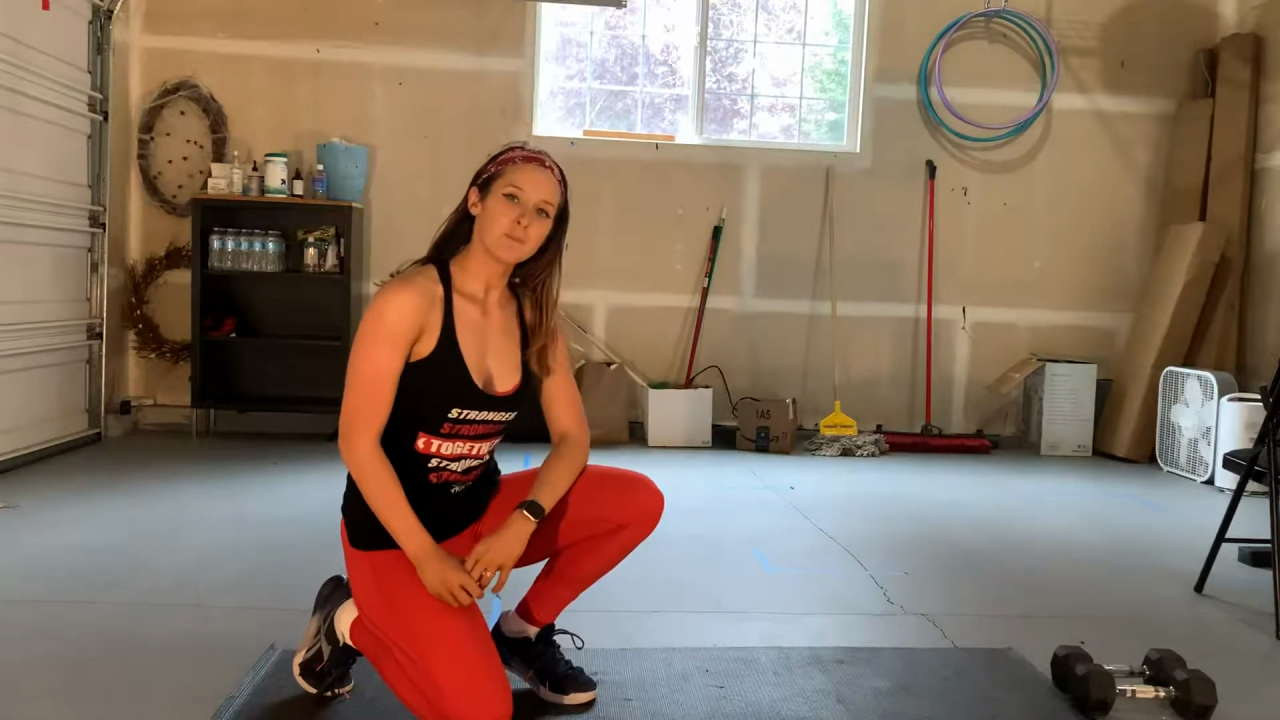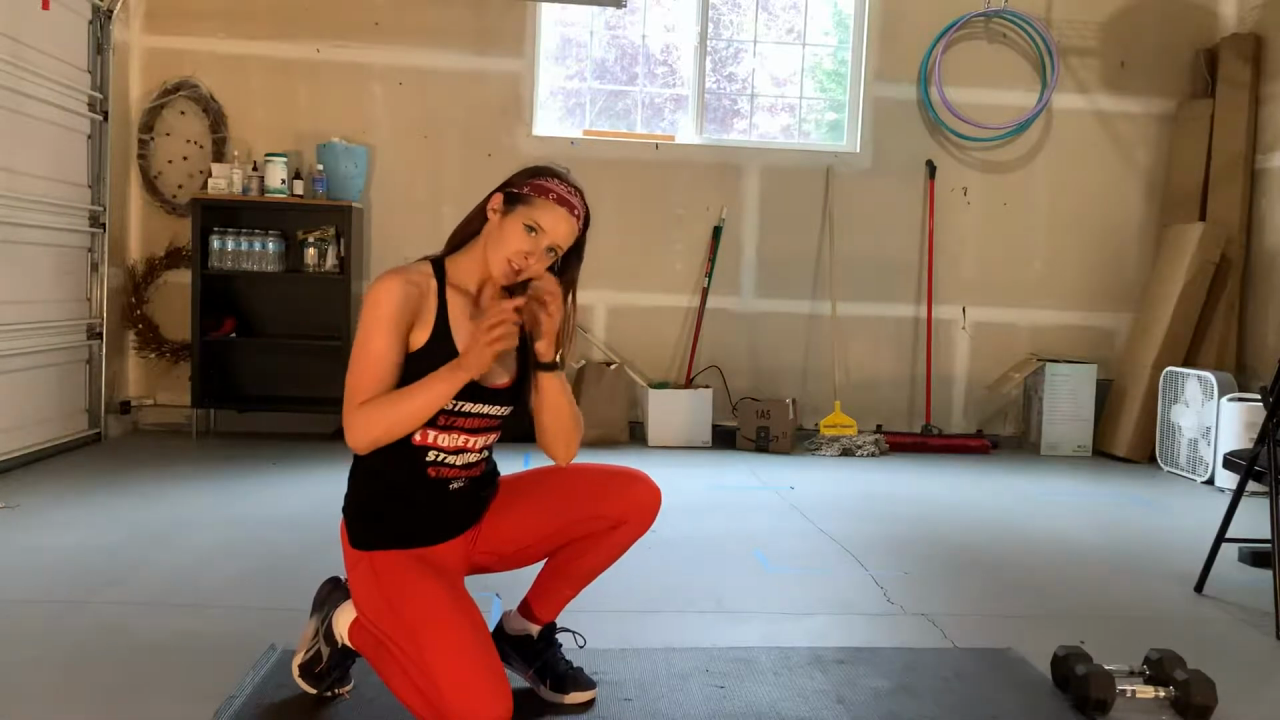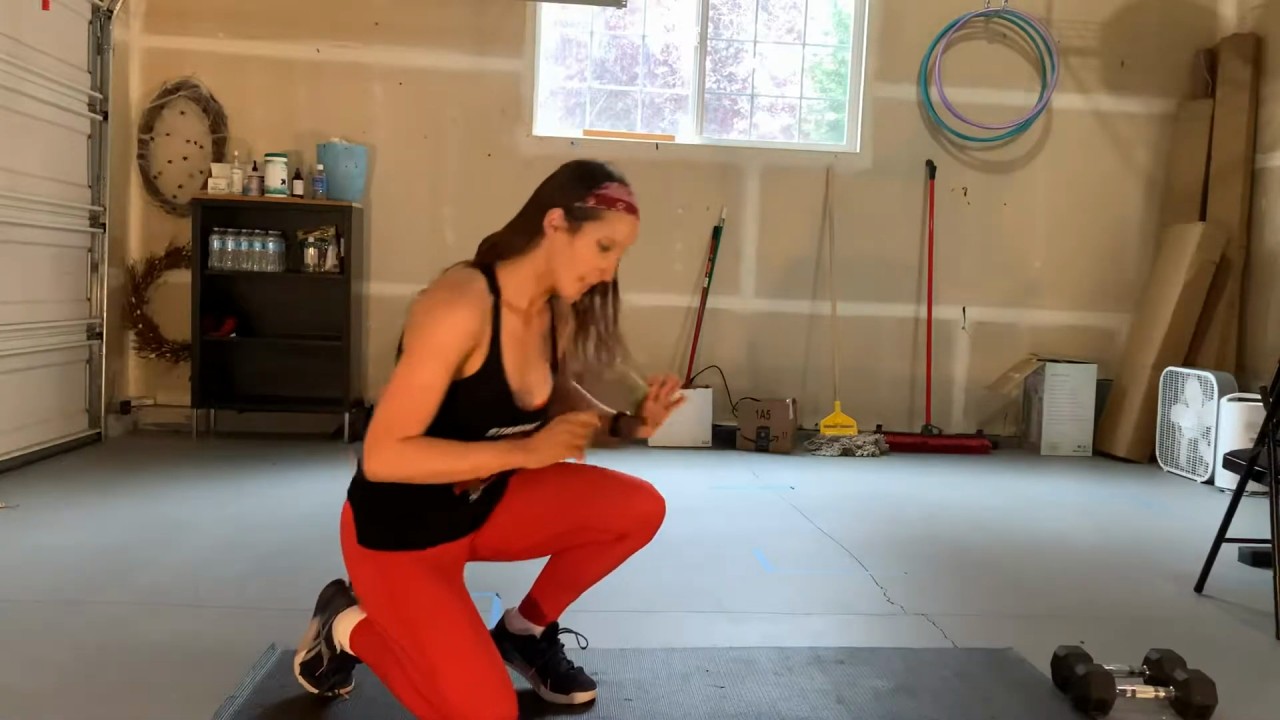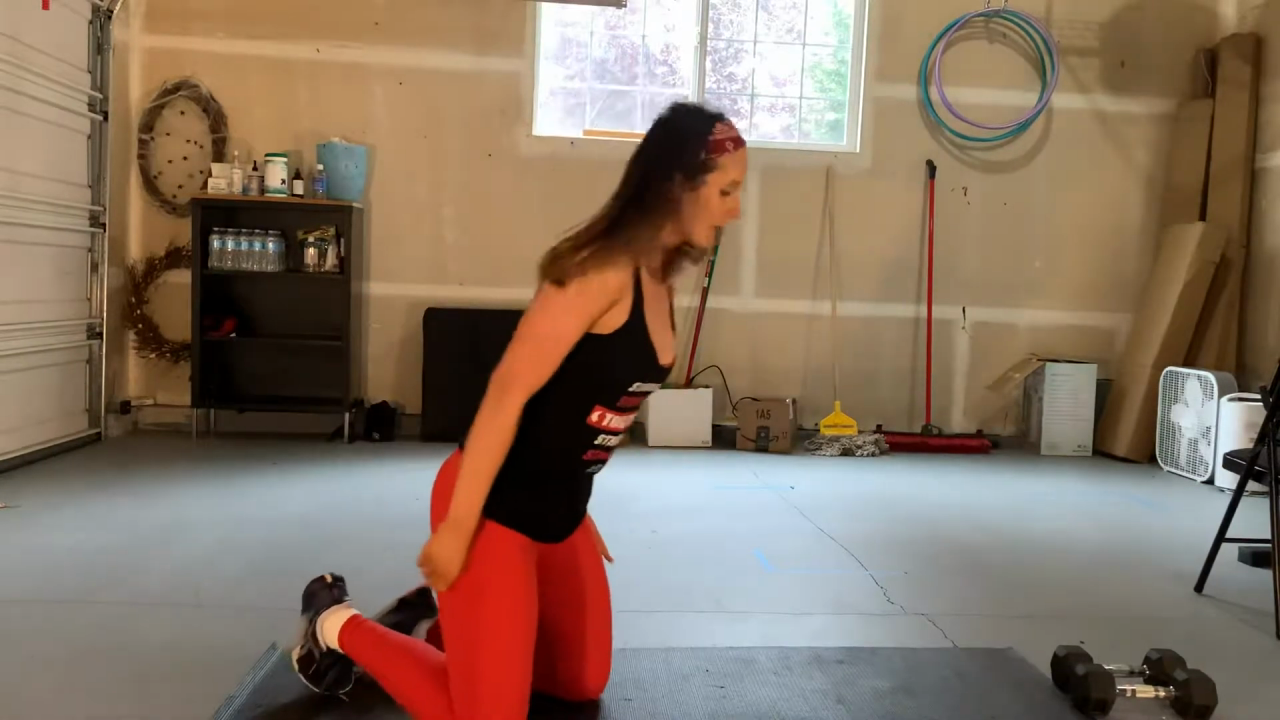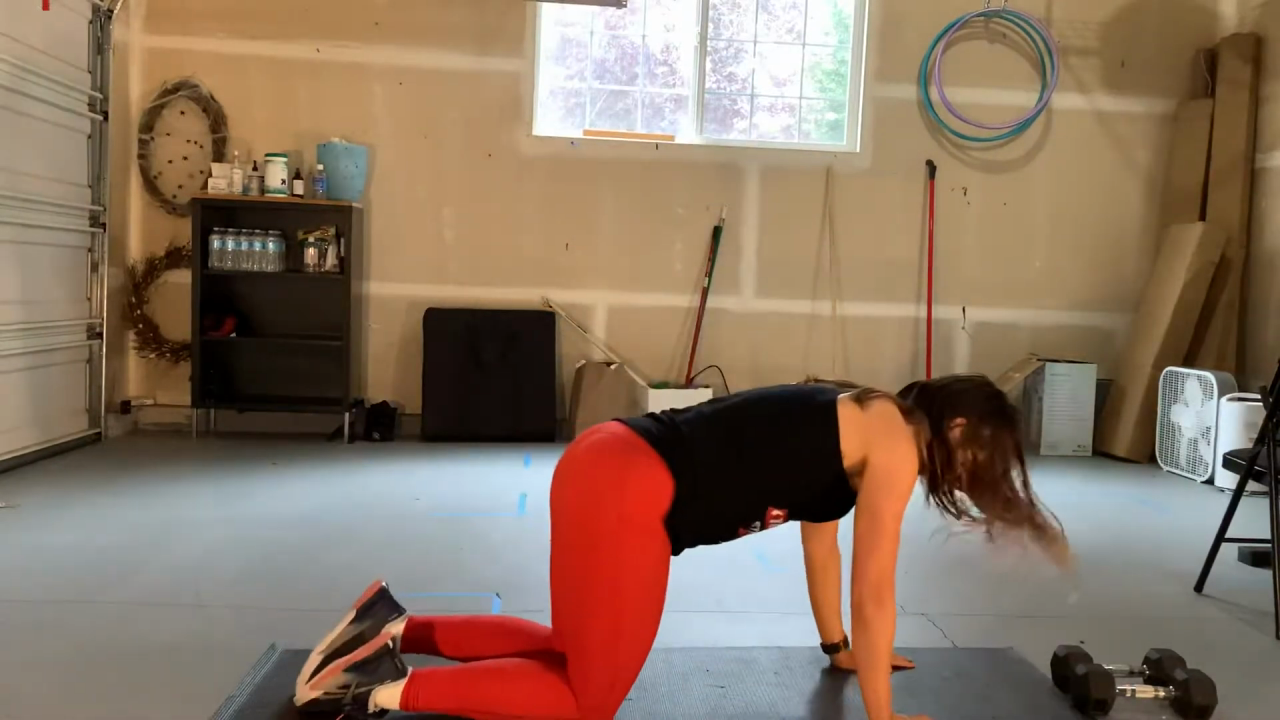
dt=1s
person 1, frame 1
left shoulder: (535, 315)
right shoulder: (410, 298)
left elbow: (571, 438)
right elbow: (358, 442)
left wrist: (521, 525)
right wrist: (426, 555)
left hip: (479, 510)
right hip: (394, 532)
left knee: (638, 502)
left ankle: (524, 630)
right ankle: (351, 621)
person 1, frame 2
left shoulder: (528, 314)
right shoulder: (403, 290)
left elbow: (562, 451)
right elbow: (360, 432)
left wrist: (547, 353)
right wrist: (464, 366)
left hip: (479, 514)
right hip: (394, 535)
left knee: (635, 497)
left ankle: (525, 630)
right ankle: (348, 623)
person 1, frame 3
left shoulder: (557, 313)
right shoulder: (459, 308)
left elbow: (557, 403)
right elbow: (382, 457)
left wrist: (631, 422)
right wrist: (522, 451)
left hip: (483, 509)
right hip: (398, 535)
left knee: (639, 508)
left ankle: (525, 632)
right ankle: (350, 630)
person 1, frame 4
left shoulder: (656, 276)
right shoulder: (604, 269)
right elbow: (506, 396)
right wrist: (455, 526)
left hip: (561, 513)
right hip: (496, 508)
left ankle: (434, 631)
right ankle: (338, 623)
person 1, frame 5
left shoulder: (855, 424)
right shoulder: (893, 440)
left elbow: (818, 537)
right elbow: (874, 594)
left wrist: (838, 648)
left hip: (605, 467)
right hip: (627, 496)
left knee: (576, 655)
left ankle: (396, 628)
